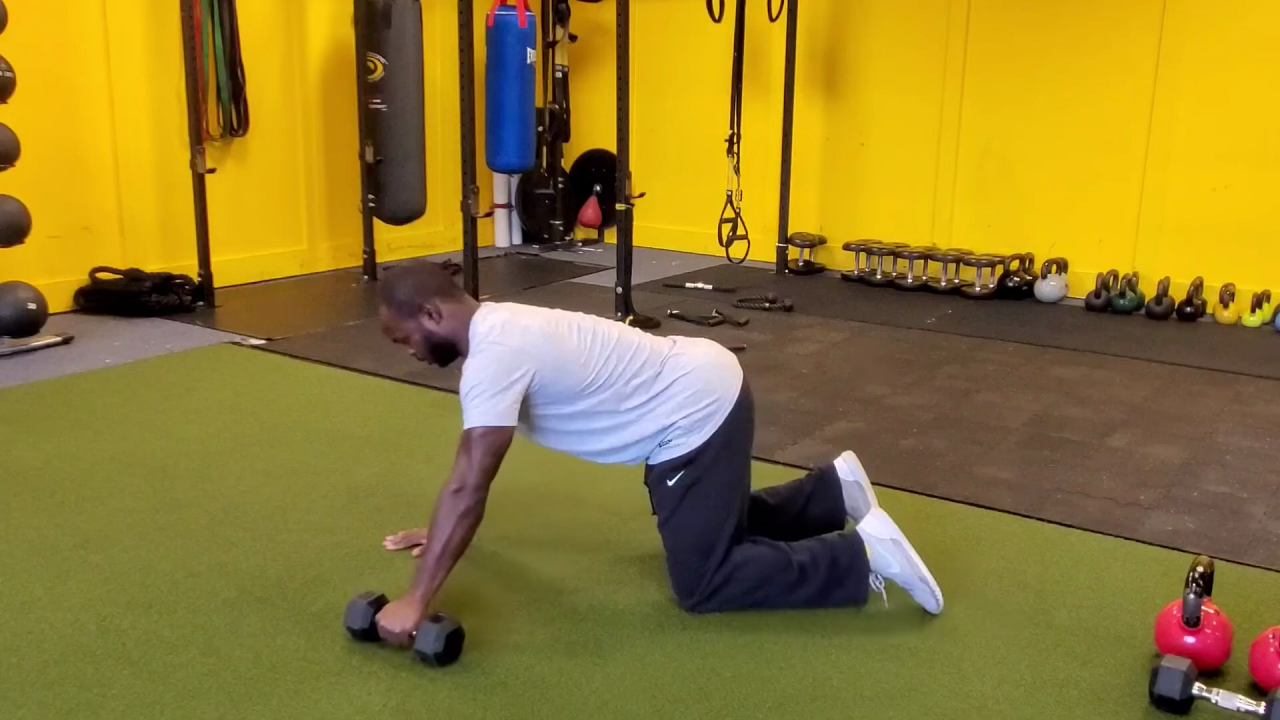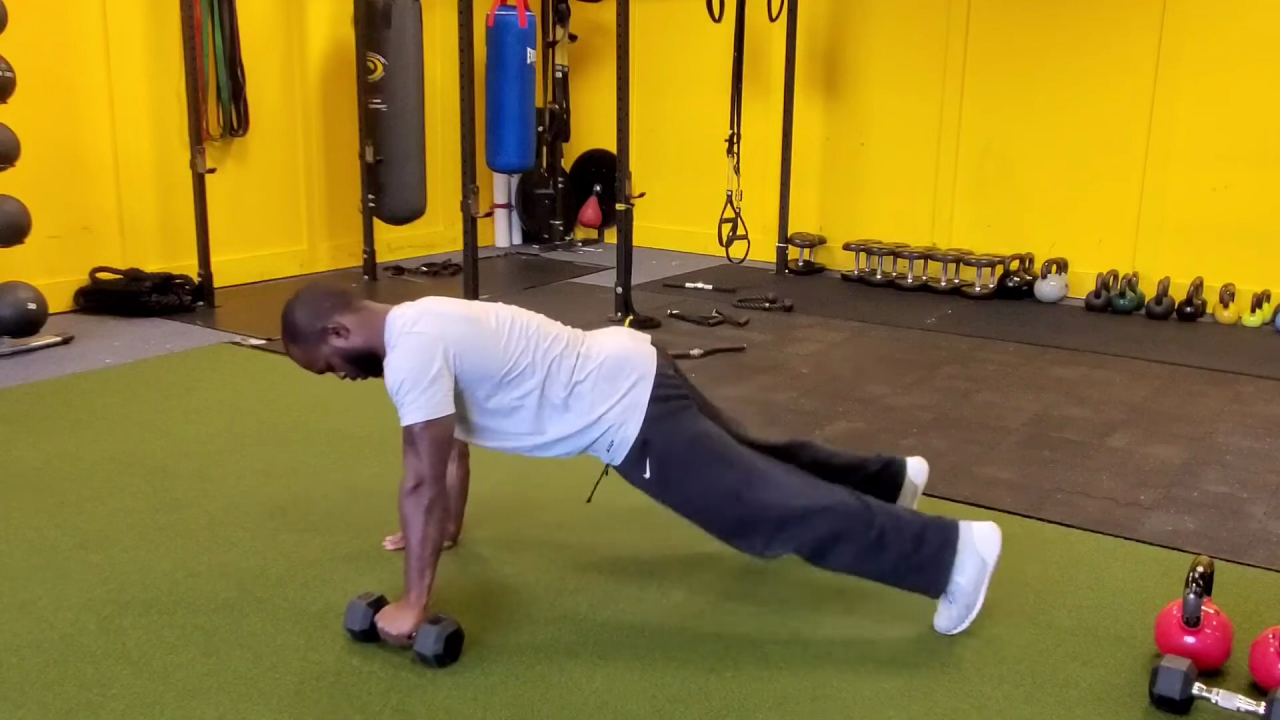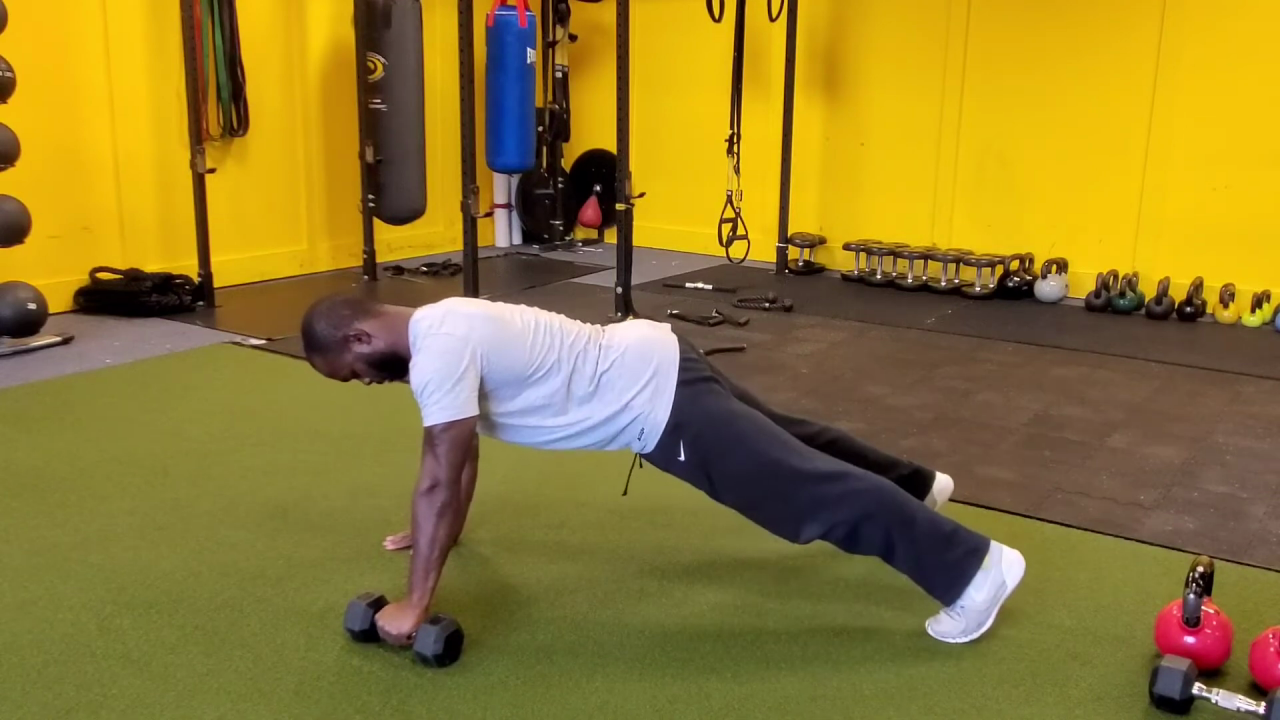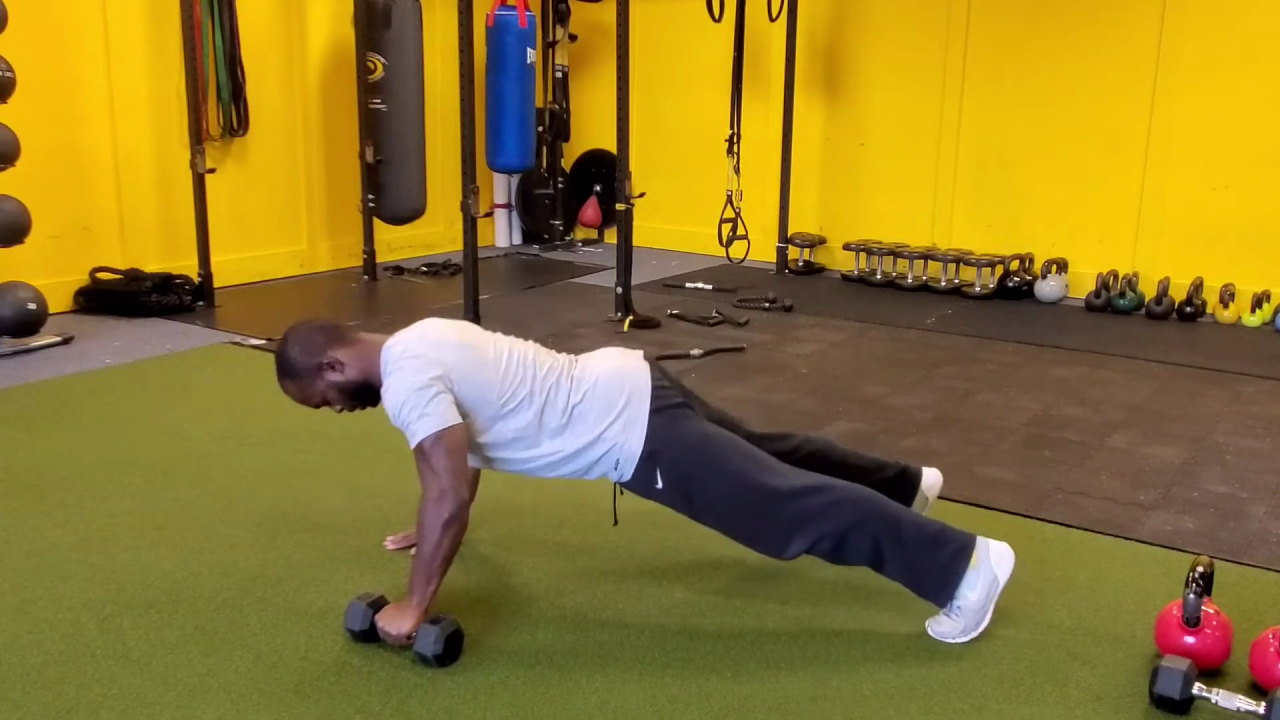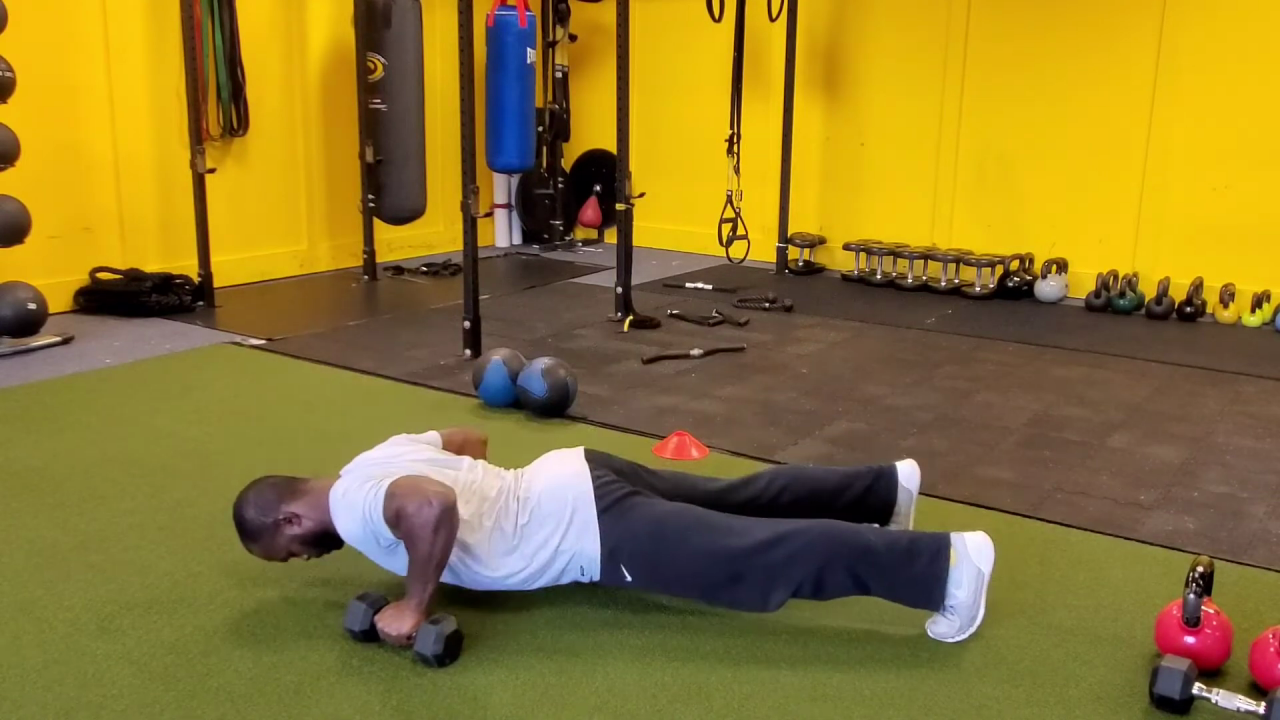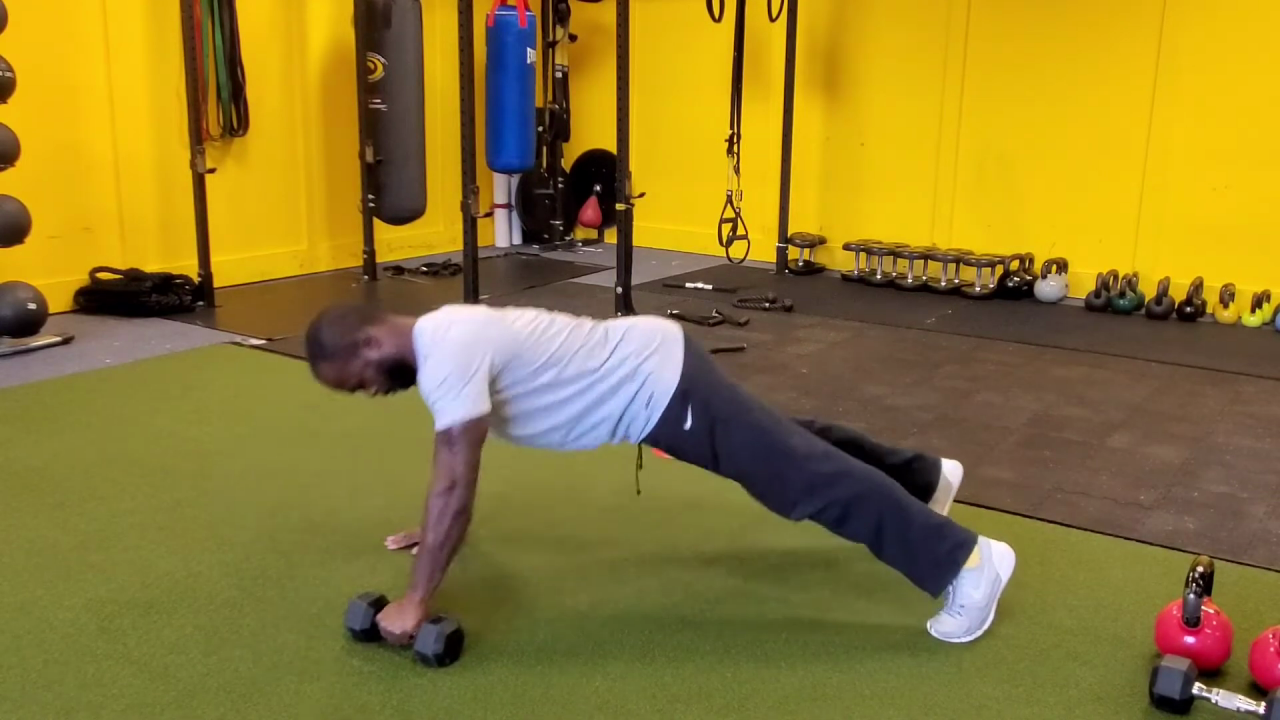
dt=0.7s
person 1, frame 1
left shoulder: (494, 357)
right shoulder: (494, 326)
left elbow: (469, 484)
right elbow: (477, 459)
left wrist: (416, 600)
right wrist: (442, 531)
left hip: (697, 412)
right hip: (698, 385)
left knee: (704, 583)
right knee: (713, 529)
left ankle: (863, 553)
right ankle: (831, 487)
person 1, frame 2
left shoulder: (409, 350)
right shoulder: (424, 326)
left elbow: (424, 478)
right elbow: (453, 451)
left wrist: (413, 603)
right wrist: (443, 529)
left hip: (626, 409)
right hip: (629, 373)
left knee: (765, 512)
right knee: (754, 467)
left ankle: (954, 549)
right ankle: (890, 477)
person 1, frame 3
left shoulder: (439, 350)
right shoulder: (442, 328)
left elbow: (440, 474)
right elbow: (463, 451)
left wrist: (416, 602)
right wrist: (440, 531)
left hip: (656, 399)
right hip: (652, 368)
left knee: (803, 489)
right knee: (787, 446)
left ankle: (976, 567)
right ankle: (916, 487)
person 1, frame 4
left shoulder: (405, 376)
right shoulder: (420, 342)
left elbow: (449, 489)
right elbow: (466, 449)
left wrist: (414, 606)
right wrist: (434, 527)
left hip: (633, 430)
right hip: (628, 388)
left knee: (789, 509)
right knee: (774, 462)
left ankle: (965, 565)
right ankle: (904, 487)
person 1, frame 5
left shoulder: (353, 504)
right shoulder: (379, 463)
left elbow: (433, 506)
right elbow: (470, 438)
left wrist: (415, 604)
left hip: (592, 530)
right hip: (578, 475)
left knee: (763, 560)
right knee: (740, 501)
left ankle: (947, 562)
right ankle: (884, 487)
person 1, frame 6
left shoulder: (444, 355)
right shoulder: (439, 337)
left elbow: (457, 482)
right elbow: (454, 453)
left wrist: (417, 599)
right wrist: (435, 525)
left hip: (657, 384)
right hip: (646, 360)
left knee: (807, 477)
right knee: (797, 445)
left ankle: (967, 563)
right ankle: (925, 479)
